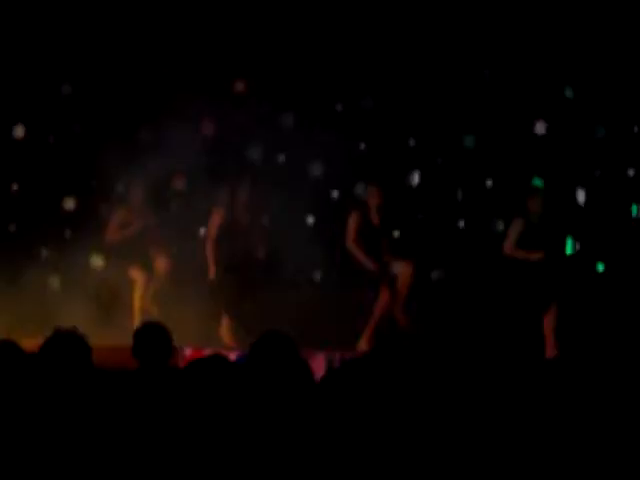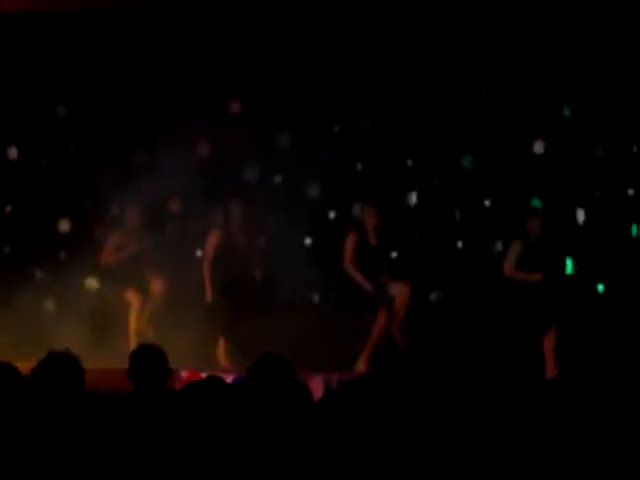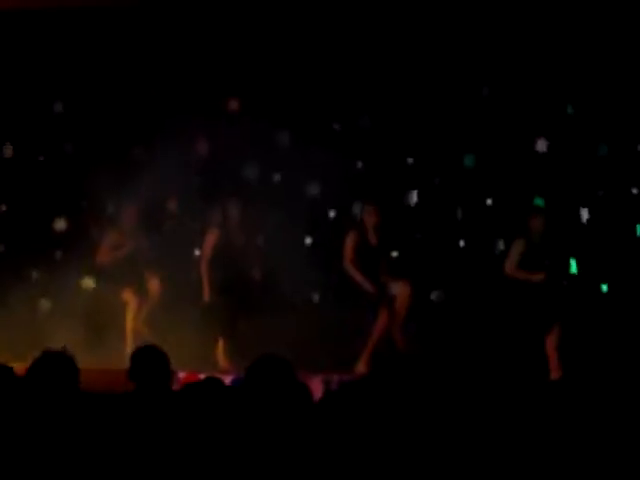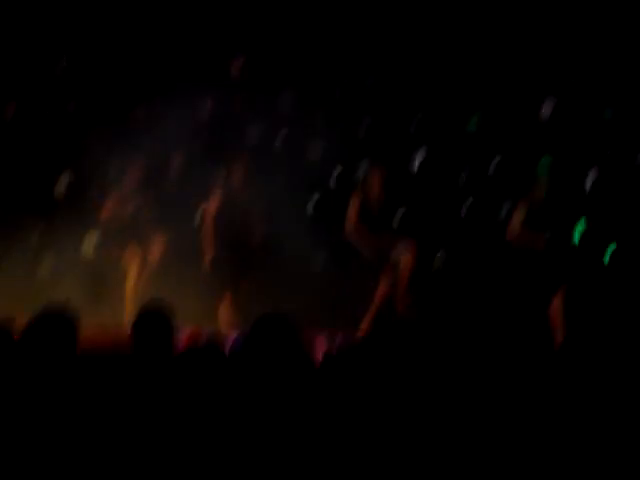
dt=0.2s
person 1, frame 1
left shoulder: (250, 215)
right shoulder: (222, 212)
left elbow: (257, 238)
right elbow: (210, 240)
left wrist: (260, 250)
right wrist: (211, 266)
left hip: (246, 264)
right hip: (226, 264)
left knee: (239, 296)
right knee: (231, 296)
right ankle: (226, 327)
person 1, frame 2
left shoulder: (246, 235)
right shoulder: (218, 233)
left elbow: (254, 259)
right elbow: (207, 261)
left wrist: (257, 271)
right wrist: (208, 288)
left hip: (242, 286)
right hip: (223, 286)
left knee: (236, 319)
right knee: (227, 319)
left ankle: (223, 348)
right ankle: (222, 350)
person 1, frame 3
left shoulder: (244, 233)
right shoulder: (216, 232)
left elbow: (251, 259)
right elbow: (205, 260)
left wrist: (255, 270)
right wrist: (206, 288)
left hip: (240, 285)
right hip: (221, 285)
left knee: (233, 319)
right knee: (226, 318)
left ankle: (223, 350)
right ankle: (222, 351)
person 1, frame 4
left shoulder: (245, 195)
right shoulder: (221, 193)
left elbow: (252, 220)
right elbow: (209, 220)
left wrist: (255, 233)
right wrist: (210, 248)
left hip: (242, 245)
right hip: (224, 244)
left knee: (237, 278)
right knee: (229, 279)
left ankle: (227, 309)
right ankle: (226, 312)
person 2, frame 1
left shoulder: (381, 218)
right shoulder: (357, 215)
right elbow: (350, 243)
left wrist: (387, 257)
right wrist: (368, 262)
left hip: (379, 262)
right hip: (360, 262)
left knee: (386, 289)
left ankle: (367, 336)
right ankle: (398, 310)
person 2, frame 2
left shoulder: (379, 238)
right shoulder: (354, 236)
right elbow: (347, 264)
left wrist: (384, 278)
right wrist: (366, 283)
left hip: (376, 283)
right hip: (358, 283)
left knee: (384, 311)
left ankle: (365, 357)
right ankle: (396, 331)
person 2, frame 3
left shoulder: (379, 237)
right shoulder: (354, 235)
right elbow: (347, 263)
left wrist: (385, 278)
right wrist: (366, 283)
left hip: (376, 282)
right hip: (357, 283)
left knee: (385, 310)
left ankle: (365, 358)
right ankle: (396, 332)
person 2, frame 4
left shoulder: (383, 202)
right shoulder: (359, 198)
right elbow: (350, 226)
left wrist: (388, 242)
right wrist: (370, 244)
left hip: (381, 247)
right hip: (362, 246)
person 3, frame 1
left shoulder: (542, 224)
right shoulder: (520, 222)
right elbow: (507, 249)
right wrist: (530, 256)
left hip: (541, 273)
right hip: (524, 274)
left knee: (549, 306)
left ankle: (550, 348)
person 3, frame 2
left shoulder: (541, 245)
right shoulder: (519, 244)
right elbow: (507, 270)
left wrist: (549, 276)
right wrist: (530, 277)
left hip: (539, 294)
right hip: (523, 295)
left knee: (549, 328)
left ankle: (550, 368)
person 3, frame 3
left shoulder: (544, 244)
right shoulder: (522, 243)
right elbow: (509, 269)
right wrist: (532, 277)
left hip: (542, 293)
right hip: (525, 294)
left knee: (551, 328)
left ankle: (554, 369)
person 3, frame 4
left shoulder: (553, 207)
right shoulder: (527, 207)
right elbow: (512, 233)
right wrist: (534, 242)
left hip: (551, 257)
right hip: (530, 259)
left knee: (557, 292)
left ankle: (559, 335)
person 4, frame 1
left shoulder: (146, 213)
right shoulder: (121, 213)
left elbow: (150, 235)
right elbow: (109, 238)
left wrist: (155, 248)
right wrist: (131, 230)
left hip: (142, 250)
right hip: (125, 255)
left knee: (163, 263)
right knee: (141, 278)
left ankle: (147, 298)
right ankle: (137, 326)
person 4, frame 2
left shoulder: (141, 236)
right shoulder: (117, 236)
left elbow: (145, 258)
right elbow: (105, 260)
left wrist: (149, 271)
right wrist: (127, 252)
left hip: (137, 273)
right hip: (120, 277)
left knee: (159, 286)
right knee: (137, 300)
left ankle: (142, 320)
right ankle: (133, 348)
person 4, frame 3
left shoulder: (137, 235)
right shoulder: (113, 235)
left elbow: (142, 257)
right elbow: (100, 259)
right wrist: (124, 251)
left hip: (134, 272)
right hip: (116, 276)
left knee: (155, 285)
right knee: (133, 300)
left ankle: (139, 321)
right ankle: (130, 350)
person 4, frame 4
left shoulder: (142, 195)
right shoulder: (118, 195)
left elbow: (145, 217)
right elbow: (104, 219)
right wrist: (127, 211)
left hip: (139, 232)
right hip: (120, 236)
left knee: (159, 242)
right knee: (136, 261)
left ankle: (141, 282)
right ankle: (129, 316)
